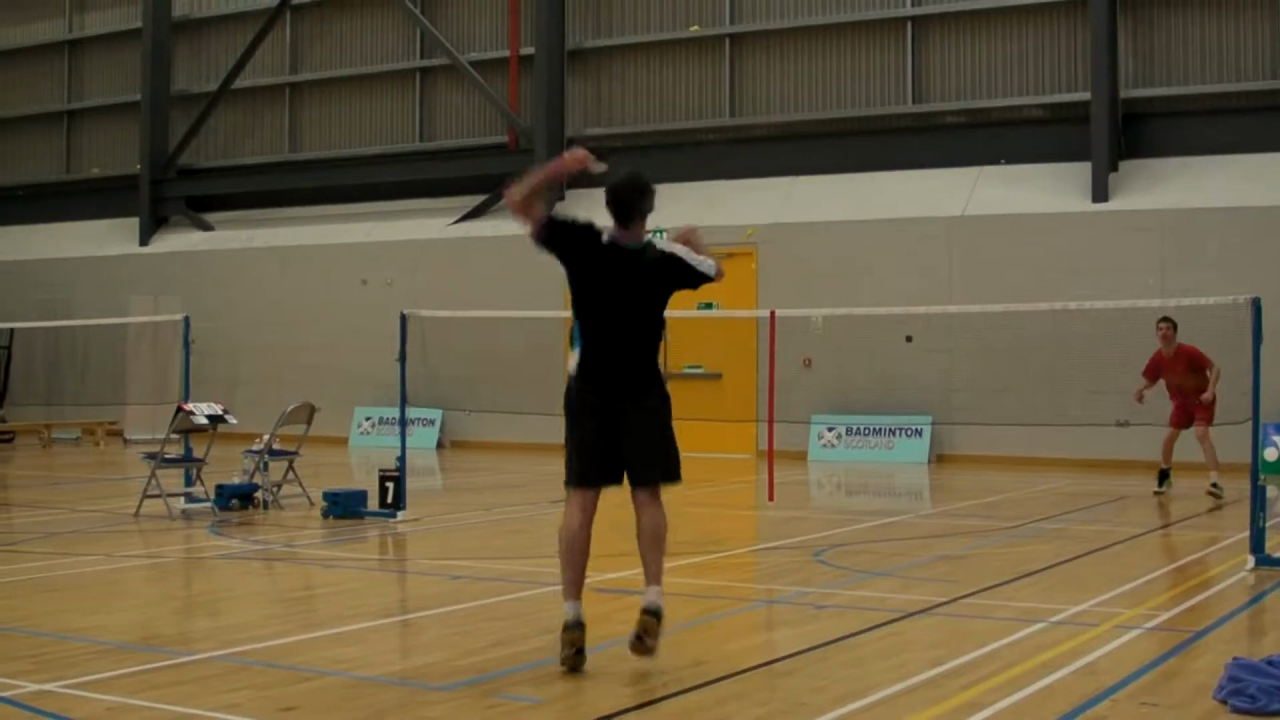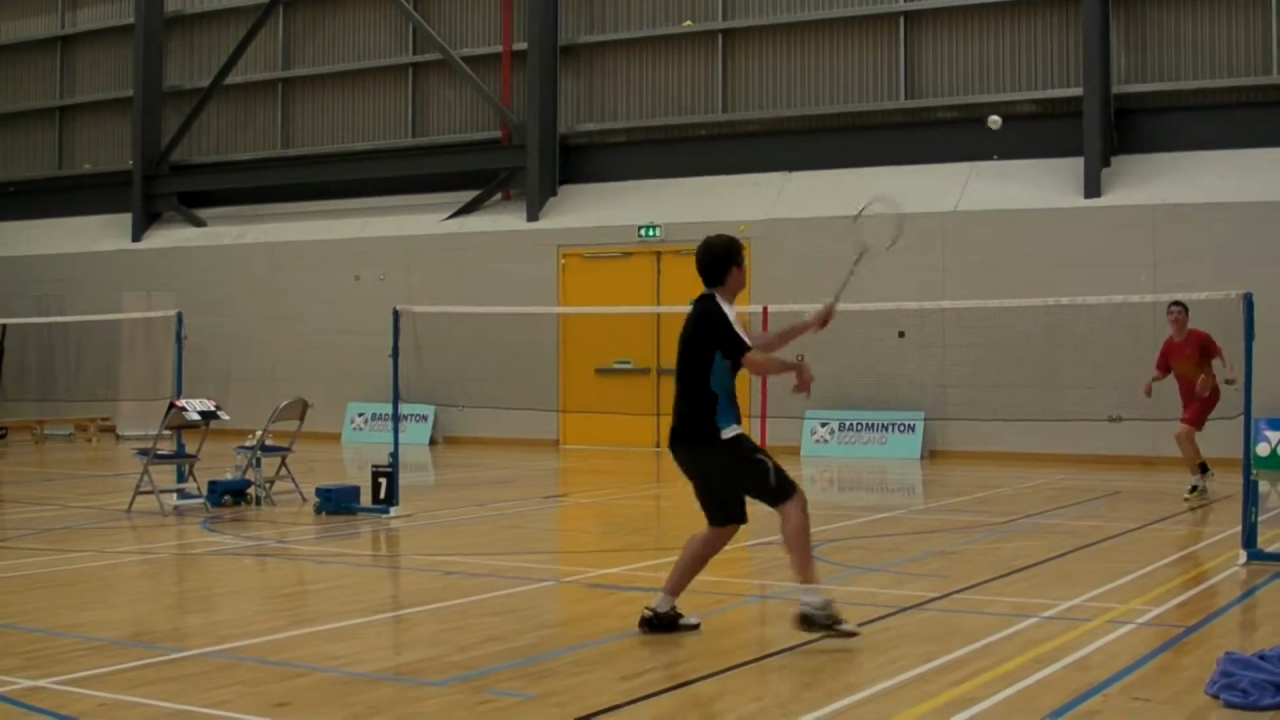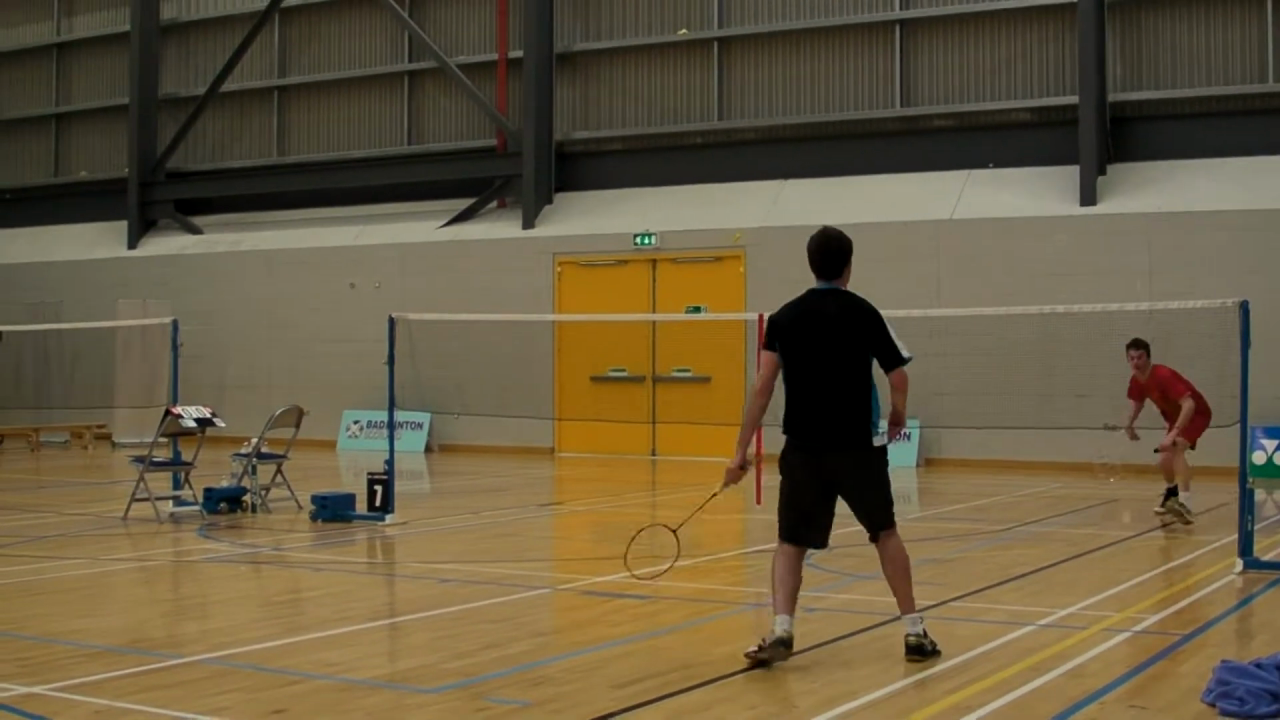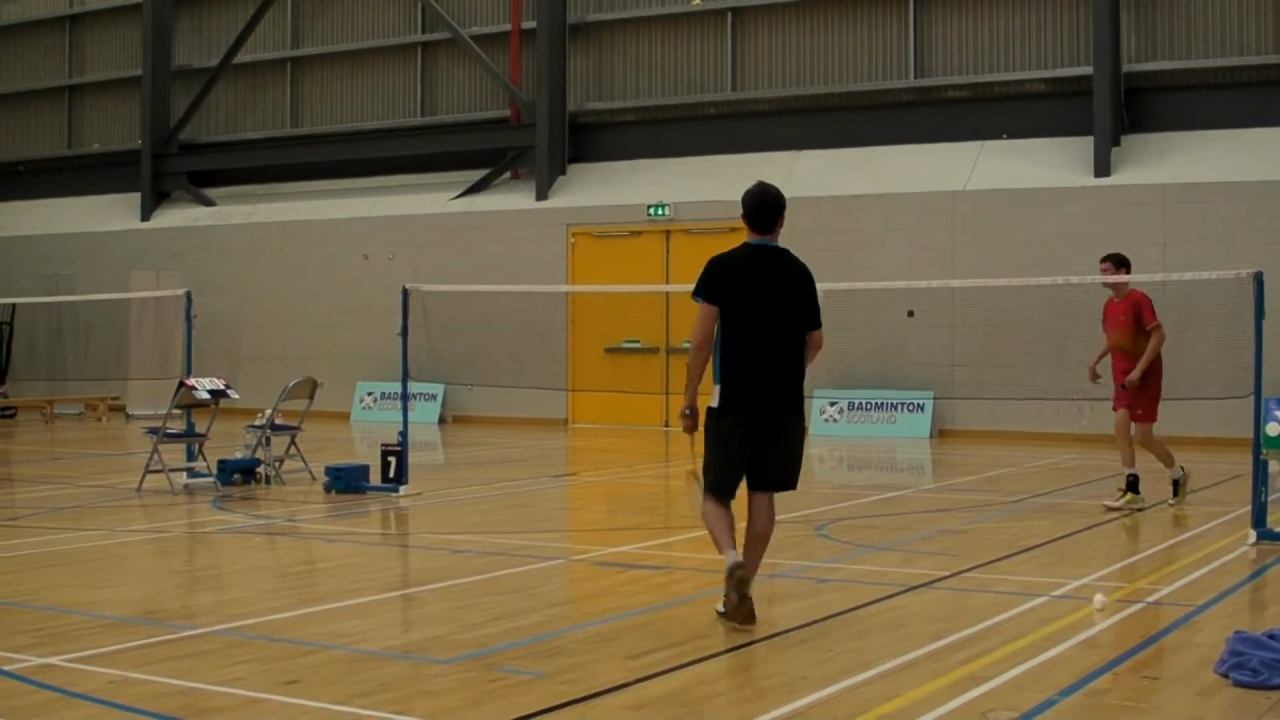
dt=1s
person 1, frame 1
left shoulder: (585, 248)
right shoulder: (665, 260)
left elbow: (517, 202)
right elbow: (714, 270)
left wrist: (563, 165)
right wrist: (692, 243)
left hip: (586, 399)
right hip: (642, 402)
left knee: (581, 502)
right knee: (646, 497)
left ankle: (573, 620)
right ankle: (652, 602)
person 1, frame 2
left shoulder: (712, 310)
right shoulder: (714, 312)
left elbow: (753, 347)
right elbow: (755, 362)
left wrist: (808, 325)
right wrist: (796, 367)
left hip: (693, 440)
right hip: (714, 440)
left knee: (722, 524)
right knee: (791, 500)
left ankle: (660, 608)
right ankle: (813, 605)
person 1, frame 3
left shoulder: (784, 318)
right shoulder: (864, 312)
left elbow: (762, 388)
right elbow: (898, 379)
left wrist: (741, 451)
right wrist: (898, 413)
left hip: (804, 448)
right hip: (860, 445)
left knee: (791, 544)
right knee: (885, 534)
left ankle: (780, 630)
right ankle: (915, 633)
person 1, frame 4
left shoulder: (722, 267)
right shoulder: (799, 272)
left elbow: (702, 339)
right elbow: (815, 342)
left wrist: (689, 399)
left hip: (732, 401)
right hip: (784, 403)
left knee: (715, 498)
right knee: (763, 495)
left ankle: (734, 564)
right ankle: (743, 591)
person 2, frame 1
left shoulder: (1189, 352)
right shoulder: (1156, 359)
left elbow: (1214, 368)
right elbow: (1150, 380)
left wrist: (1210, 392)
right wrist: (1141, 390)
left hip: (1201, 398)
right hip: (1181, 400)
left knee: (1201, 434)
right knee: (1169, 439)
left ankle: (1215, 482)
right ankle: (1164, 478)
person 2, frame 2
left shoulder: (1200, 337)
right shoulder: (1167, 346)
left elbow: (1222, 359)
right elbow: (1163, 371)
left wrist: (1228, 375)
right wrist: (1150, 381)
left hip: (1206, 394)
right hip: (1189, 397)
left knee: (1181, 435)
right knee: (1187, 437)
left ankle: (1200, 484)
right ankle: (1204, 470)
person 2, frame 3
left shoulder: (1163, 375)
right shoulder: (1135, 380)
left elbow: (1188, 404)
right elbow: (1137, 401)
left wrist: (1173, 434)
right wrist: (1129, 424)
left hip: (1197, 414)
right hip: (1175, 417)
left knee: (1177, 448)
right knee: (1164, 462)
left ankle: (1184, 503)
right ankle: (1171, 494)
person 2, frame 4
left shoulder: (1138, 300)
right shoulder: (1109, 305)
left elbow: (1157, 335)
left wrist: (1140, 369)
right wrist: (1096, 361)
left hip: (1144, 376)
right hip: (1122, 376)
left knee: (1143, 435)
right knee: (1120, 429)
left ankle: (1178, 475)
right ankle: (1132, 490)
